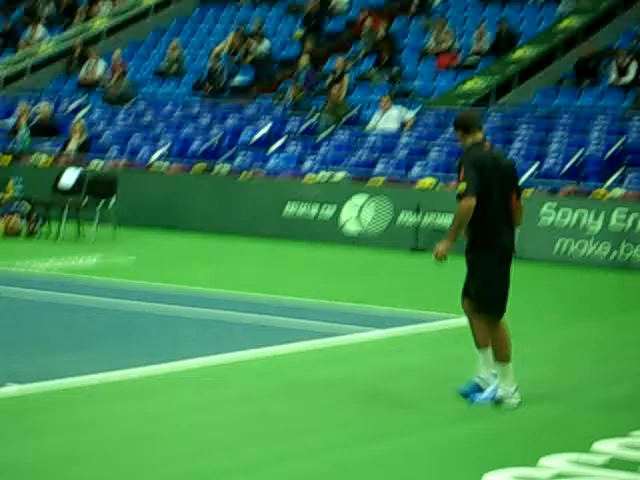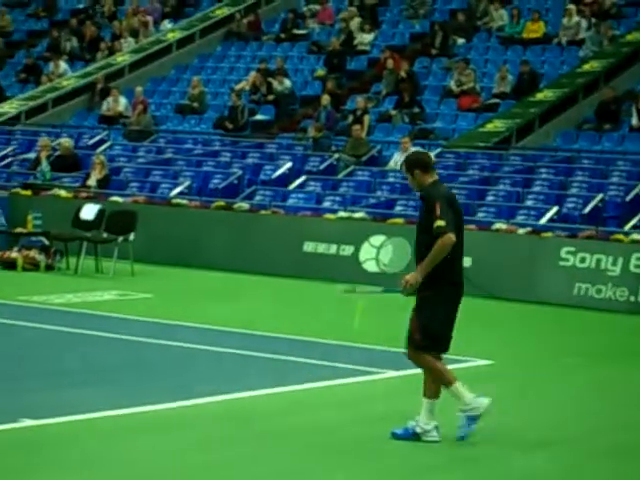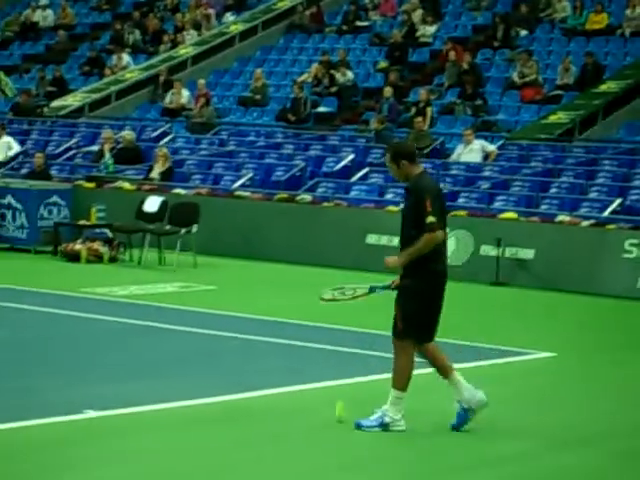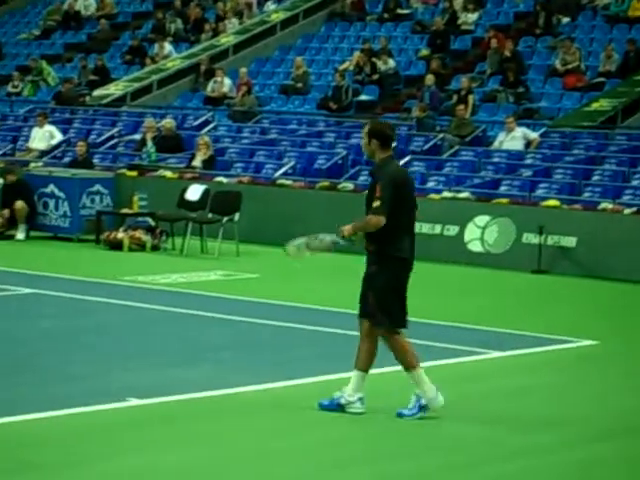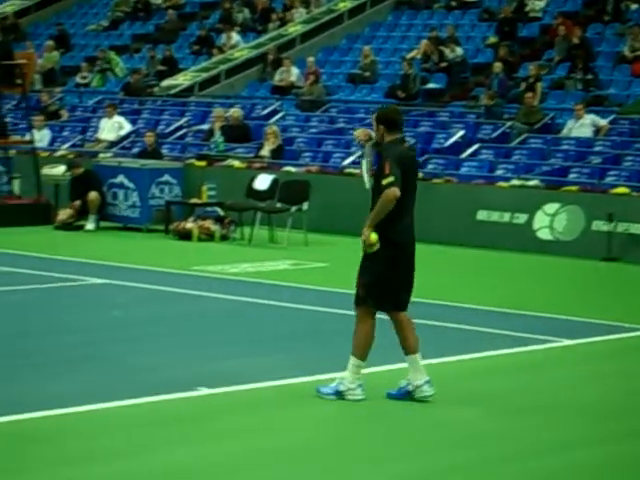
dt=0.5s
person 1, frame 1
left shoulder: (471, 159)
right shoulder: (504, 159)
left elbow: (468, 203)
right elbow: (517, 207)
left wrist: (449, 241)
left hip: (486, 248)
right hip: (500, 244)
left knee: (490, 316)
right knee: (471, 305)
left ankle: (507, 388)
right ankle: (488, 375)
person 1, frame 2
left shoulder: (436, 197)
right shoulder: (442, 195)
left elbow: (447, 239)
left wrist: (419, 272)
right wrist: (422, 277)
left hip: (439, 287)
right hip: (440, 284)
left knee: (417, 351)
right knee: (427, 352)
left ankle: (470, 402)
right ankle: (426, 424)
person 1, frame 3
left shoulder: (425, 189)
right shoulder: (418, 187)
left elbow: (435, 235)
left wrist: (402, 258)
right wrist: (405, 272)
left hip: (422, 278)
right hip: (420, 276)
left knee: (402, 341)
right knee: (419, 341)
left ankle: (393, 413)
right ankle: (468, 395)
person 1, frame 4
left shoulder: (386, 175)
right shoulder: (395, 171)
left elbow: (377, 219)
right elbow: (406, 213)
left wrist: (354, 228)
right wrist: (362, 228)
left hip: (389, 262)
right hip: (386, 259)
left knee: (388, 330)
right knee: (368, 325)
left ankle: (428, 394)
right ankle: (352, 395)
person 1, frame 5
left shoulder: (391, 155)
right shoulder: (405, 151)
left elbow: (392, 193)
left wrist: (369, 224)
right wrist: (370, 137)
left hip: (385, 242)
right hip: (402, 241)
left knee: (366, 309)
right knee: (396, 310)
left ankle: (351, 383)
right ankle: (418, 380)
